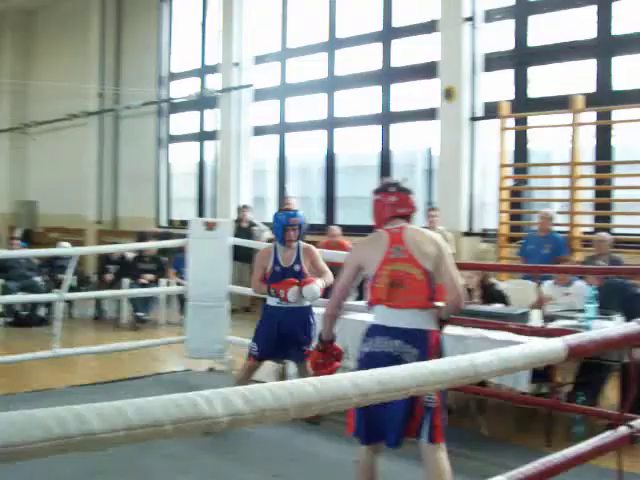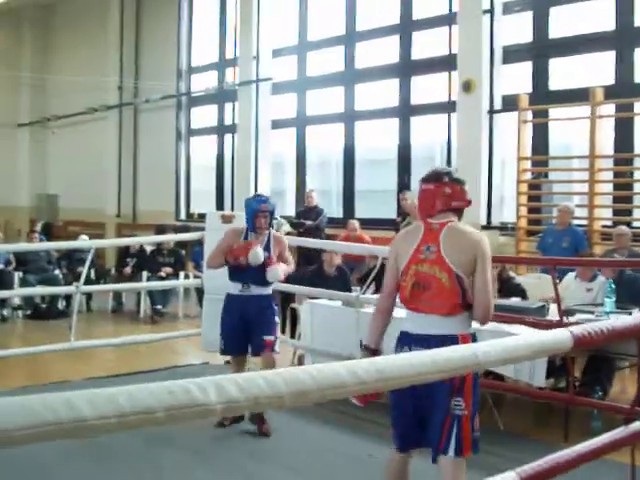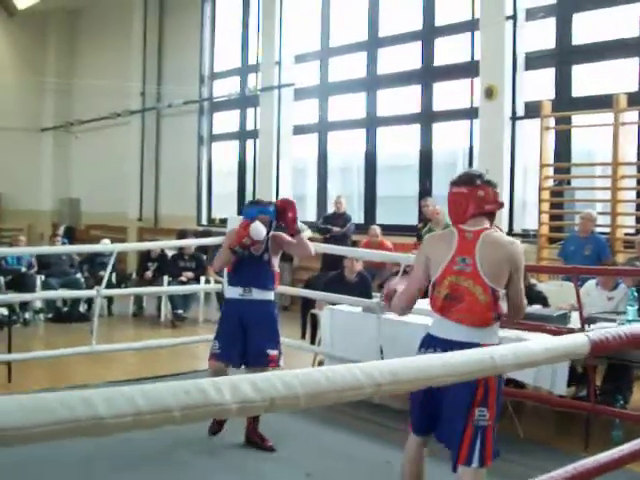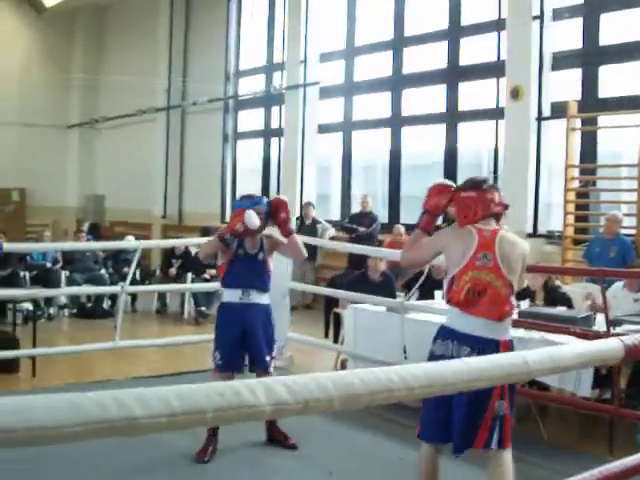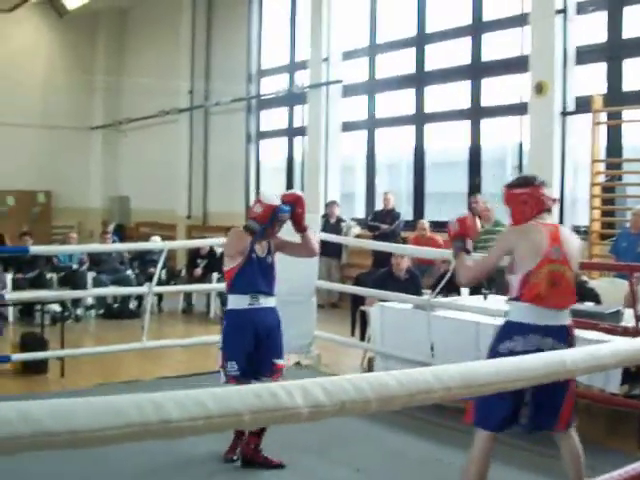
dt=0.4s
person 1, frame 1
left shoulder: (365, 246)
right shoulder: (433, 240)
left elbow: (335, 302)
right elbow: (457, 300)
left wrist: (325, 341)
left hip: (379, 341)
right hip: (421, 343)
left knee: (370, 443)
right knee: (432, 442)
person 1, frame 2
left shoulder: (403, 238)
right shoulder: (474, 240)
left elbow: (384, 305)
right elbow: (483, 313)
left wrist: (369, 353)
left hip: (409, 345)
right hip: (452, 348)
left knee: (404, 441)
right knee: (452, 453)
person 1, frame 3
left shoulder: (435, 243)
right shoulder: (509, 249)
left elbow: (403, 306)
right elbow: (517, 313)
left wrist: (394, 291)
left hip: (435, 349)
left knee: (418, 433)
person 1, frame 4
left shoulder: (452, 237)
right shoulder: (519, 247)
left elbow: (407, 259)
left wrist: (428, 216)
left hip: (451, 342)
right hip: (493, 349)
left knee: (431, 440)
right knee: (498, 448)
person 1, frame 5
left shoulder: (516, 235)
right shoulder: (573, 239)
left elbow: (468, 276)
left wrist: (459, 243)
left hip: (518, 336)
right hip: (559, 339)
left knee: (487, 428)
right knee: (563, 430)
person 2, frame 1
left shoulder: (309, 252)
right shoulder: (265, 253)
left elbow: (328, 277)
right elbow: (255, 285)
left wrist: (317, 285)
right wrist: (275, 289)
left hip: (300, 314)
right hip: (273, 312)
left knee: (304, 366)
right knee: (252, 362)
person 2, frame 2
left shoulder: (277, 240)
right shoulder: (234, 234)
left elbow: (289, 264)
right elbow: (210, 262)
left wrist: (282, 269)
right wrist: (233, 257)
left hip: (263, 302)
right hip: (235, 301)
left knee: (268, 358)
right knee: (236, 359)
left ankle: (258, 412)
person 2, frame 3
left shoulder: (278, 240)
right shoulder: (234, 236)
left elbow: (309, 253)
right elbow: (217, 266)
left wrist: (294, 227)
right wrist: (240, 243)
left hip: (263, 308)
right hip: (234, 306)
left knee: (258, 370)
right knee: (217, 366)
left ankle: (252, 431)
person 2, frame 4
left shoulder: (269, 241)
right shoulder: (229, 240)
left elbow: (301, 254)
right elbow: (203, 255)
left wrist: (286, 227)
right wrist: (229, 233)
left hip: (260, 311)
right hip: (231, 310)
left knee: (264, 374)
right knee: (223, 375)
left ankle: (272, 427)
right ankle: (212, 437)
person 2, frame 5
left shoulder: (274, 243)
right shoulder: (240, 236)
left elbow: (312, 251)
right elbow: (233, 251)
left wrist: (300, 223)
right wrist: (255, 224)
left hip: (268, 315)
right hip: (239, 316)
left knee: (270, 382)
right knee: (238, 383)
left ankle: (252, 449)
right ankle: (239, 437)
